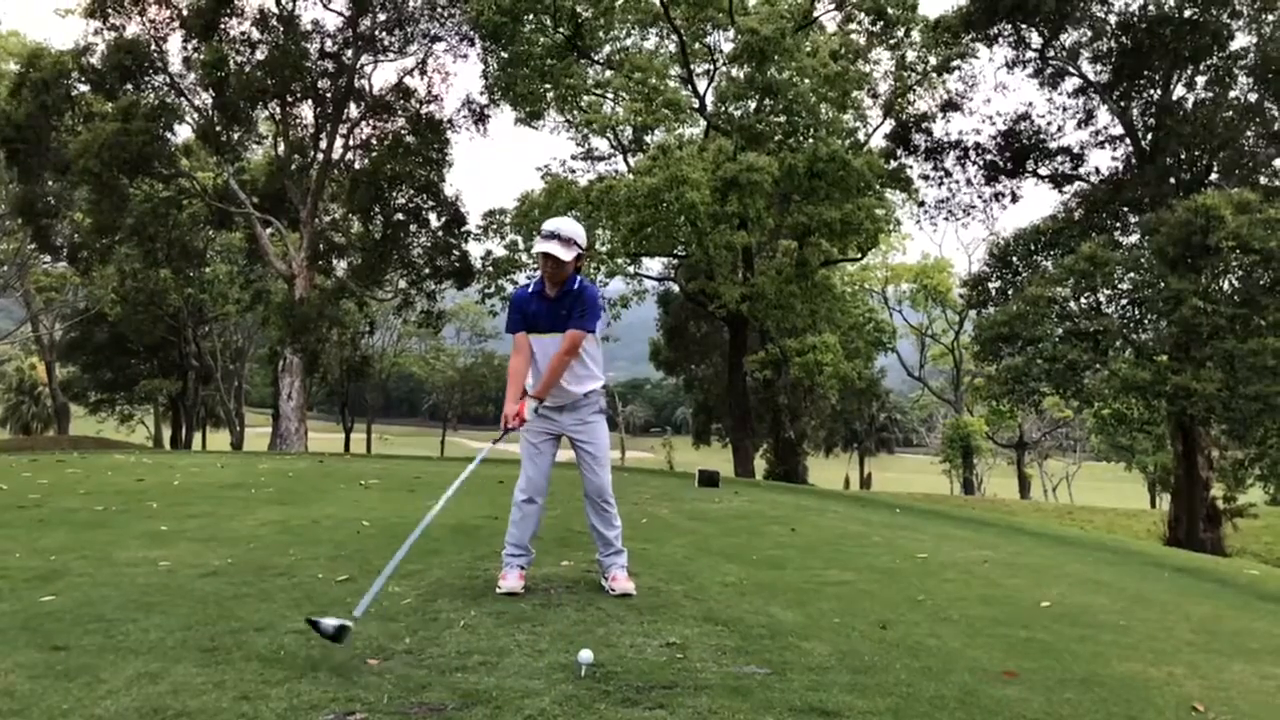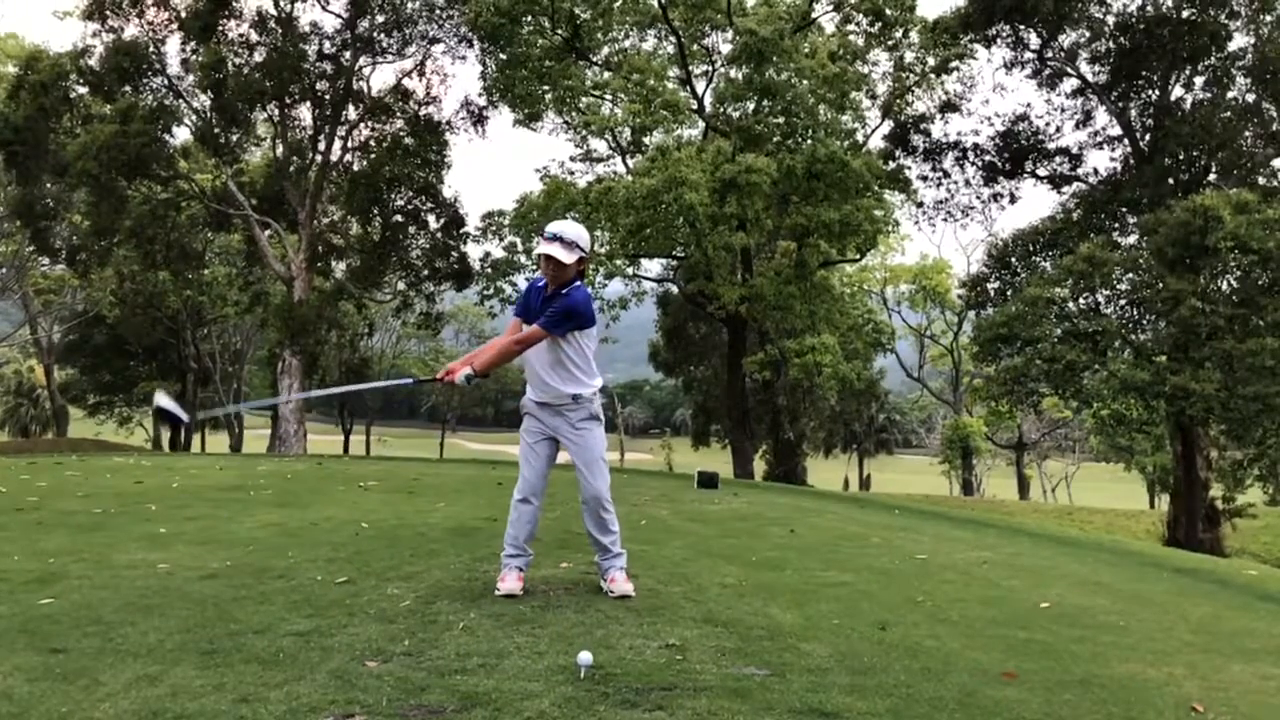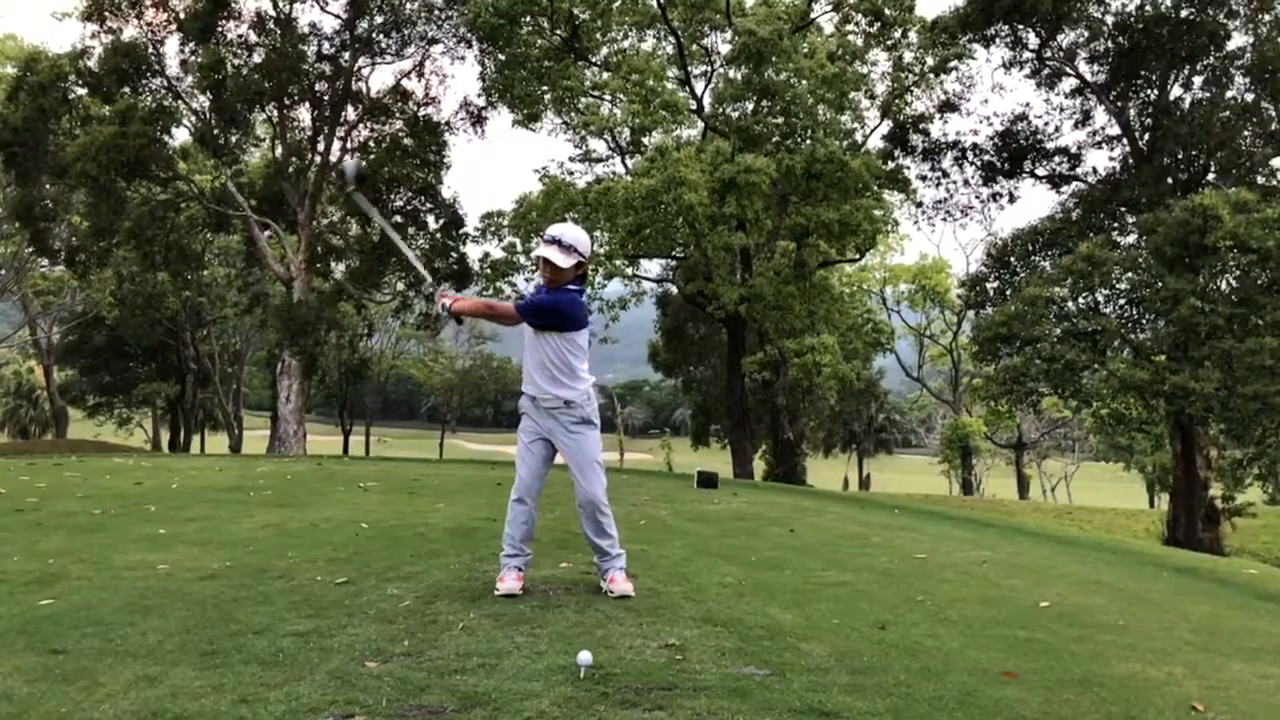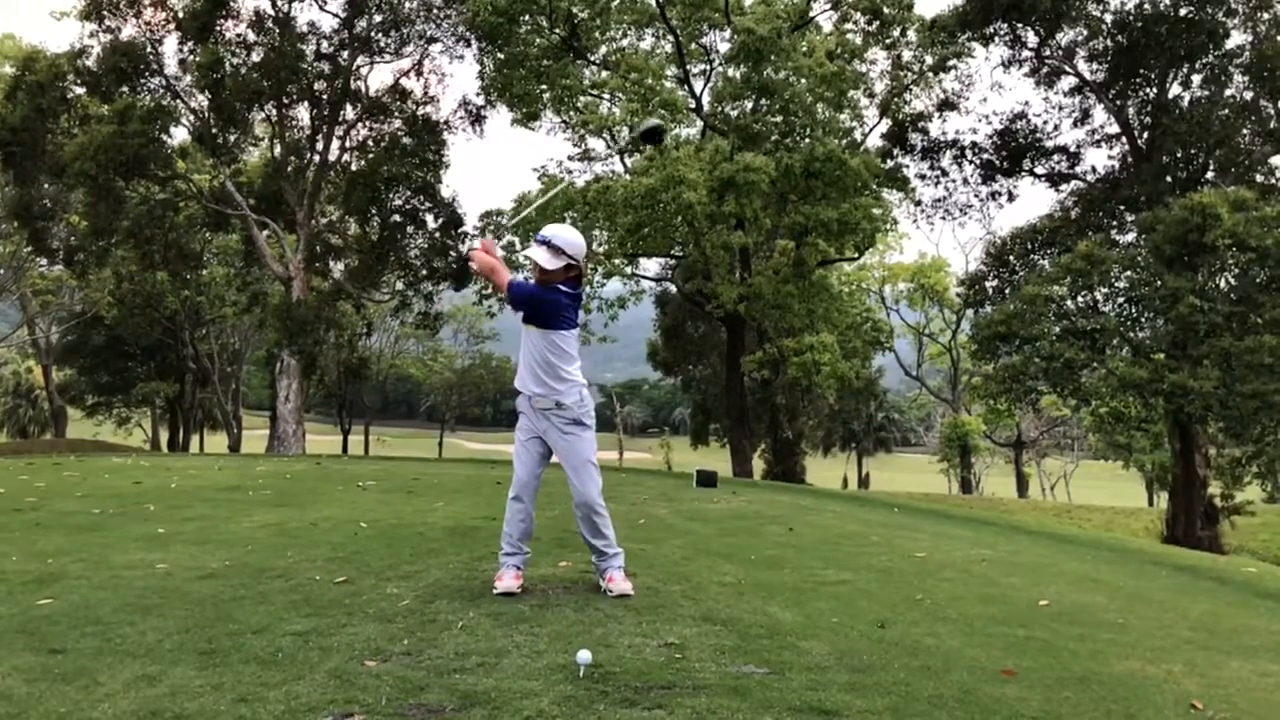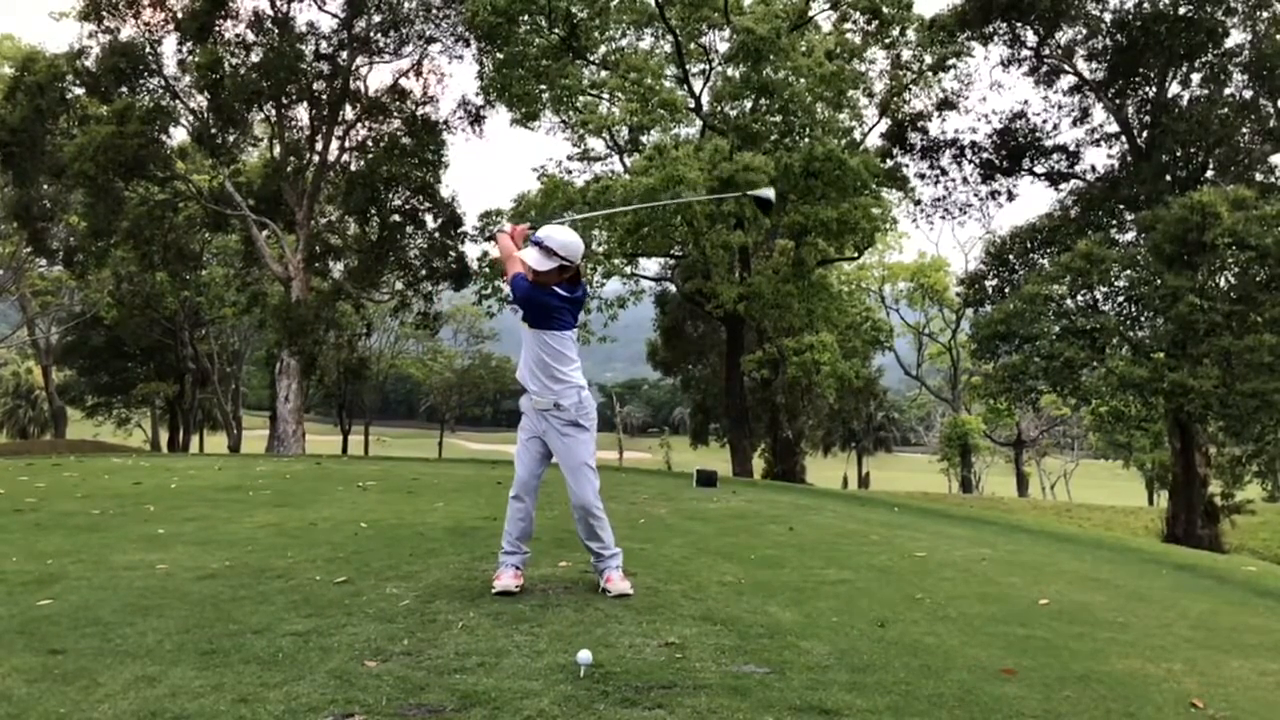
dt=1s
person 1, frame 1
left shoulder: (586, 295)
right shoulder: (522, 298)
left elbow: (565, 354)
right elbow: (520, 355)
left wrist: (531, 401)
right wrist: (512, 401)
left hip: (585, 404)
right hip: (541, 407)
left knee: (599, 487)
right knee: (529, 487)
left ankle: (614, 565)
right ankle: (515, 564)
person 1, frame 2
left shoulder: (576, 301)
right shoulder: (534, 289)
left elbow: (520, 344)
right elbow: (507, 335)
left wrist: (472, 370)
right wrist: (464, 360)
left hip: (579, 409)
right hip: (538, 408)
left knee: (596, 491)
right knee: (527, 489)
left ankle: (612, 566)
right ankle: (513, 565)
person 1, frame 3
left shoulder: (565, 302)
right shoulder: (545, 289)
left elbow: (499, 311)
right elbow: (509, 315)
left wrist: (453, 305)
right wrist: (463, 302)
left hip: (573, 412)
right hip: (535, 408)
left knee: (592, 494)
right knee: (524, 490)
left ankle: (612, 567)
right ankle: (513, 565)
person 1, frame 4
left shoulder: (550, 299)
right shoulder: (552, 290)
left elbow: (500, 277)
left wrist: (480, 253)
right wrist: (491, 256)
left hip: (568, 411)
right hip: (533, 407)
left knee: (587, 493)
right knee: (521, 488)
left ankle: (611, 566)
right ankle: (512, 564)
person 1, frame 5
left shoulder: (543, 299)
right shoulder: (569, 291)
left elbow: (510, 262)
right elbow: (520, 263)
left wrist: (504, 236)
left hip: (569, 411)
right hip: (535, 407)
left knee: (584, 495)
right knee: (522, 487)
left ankle: (609, 566)
right ankle: (511, 564)
